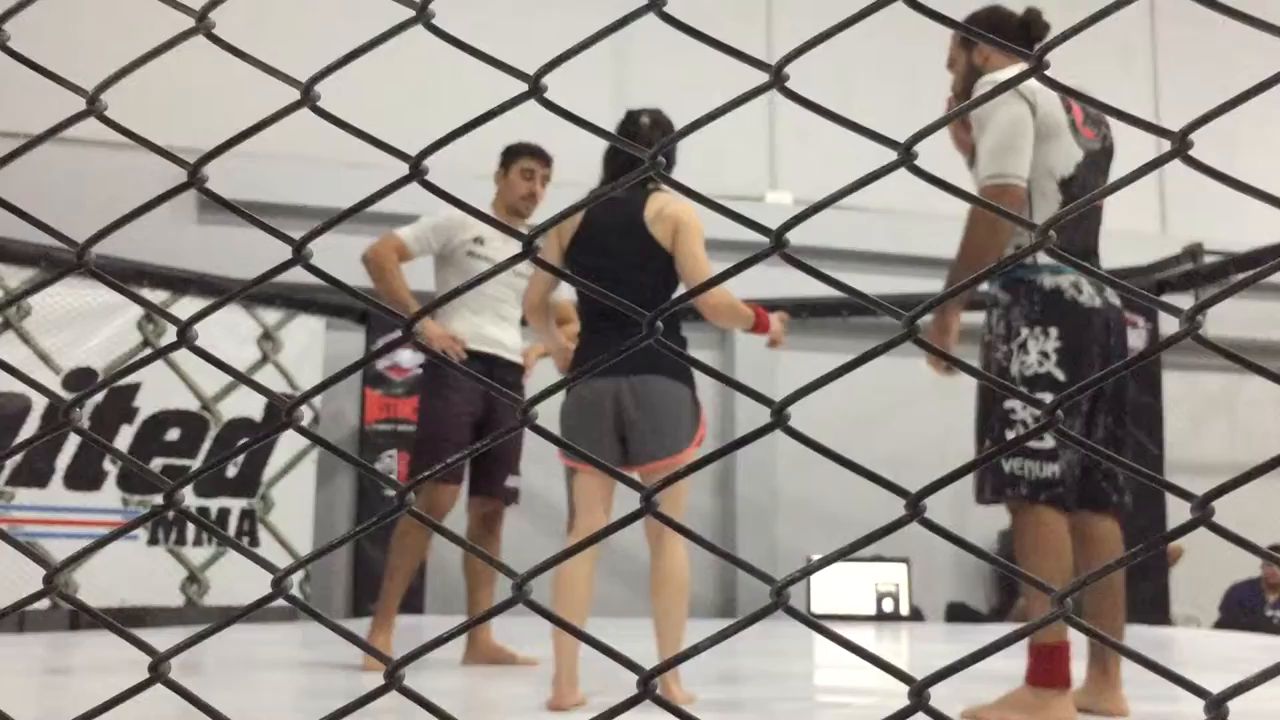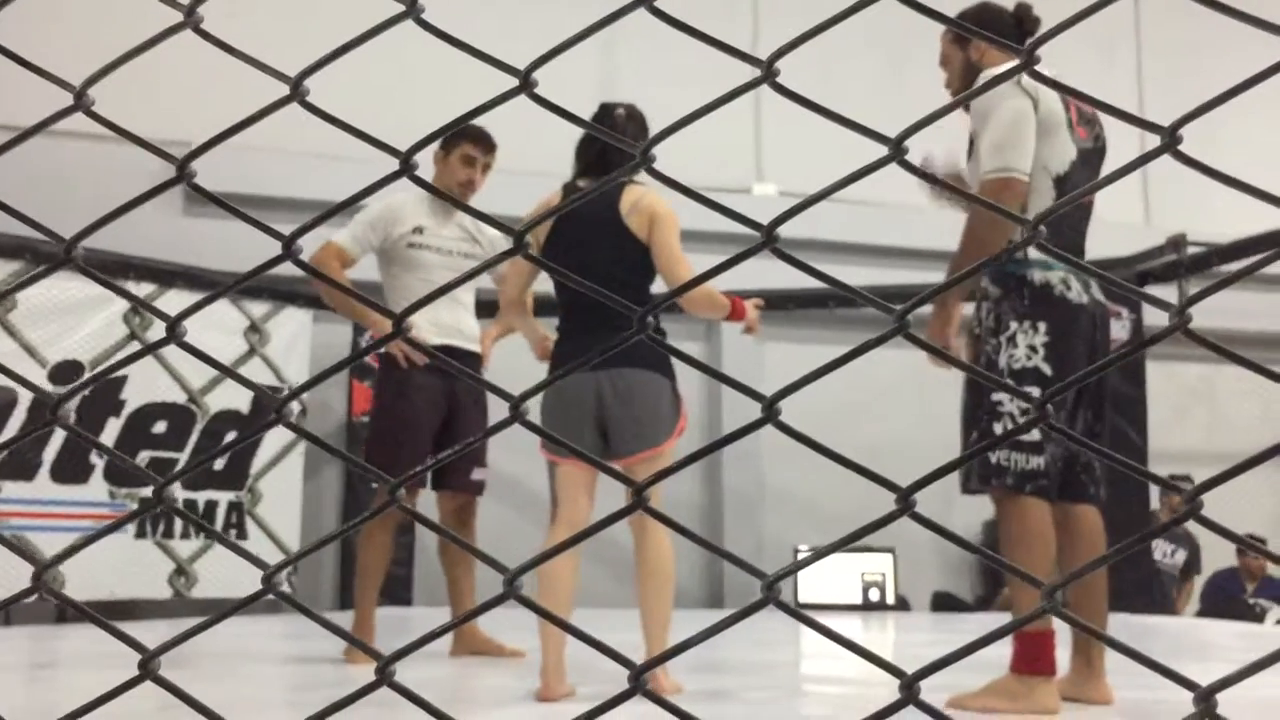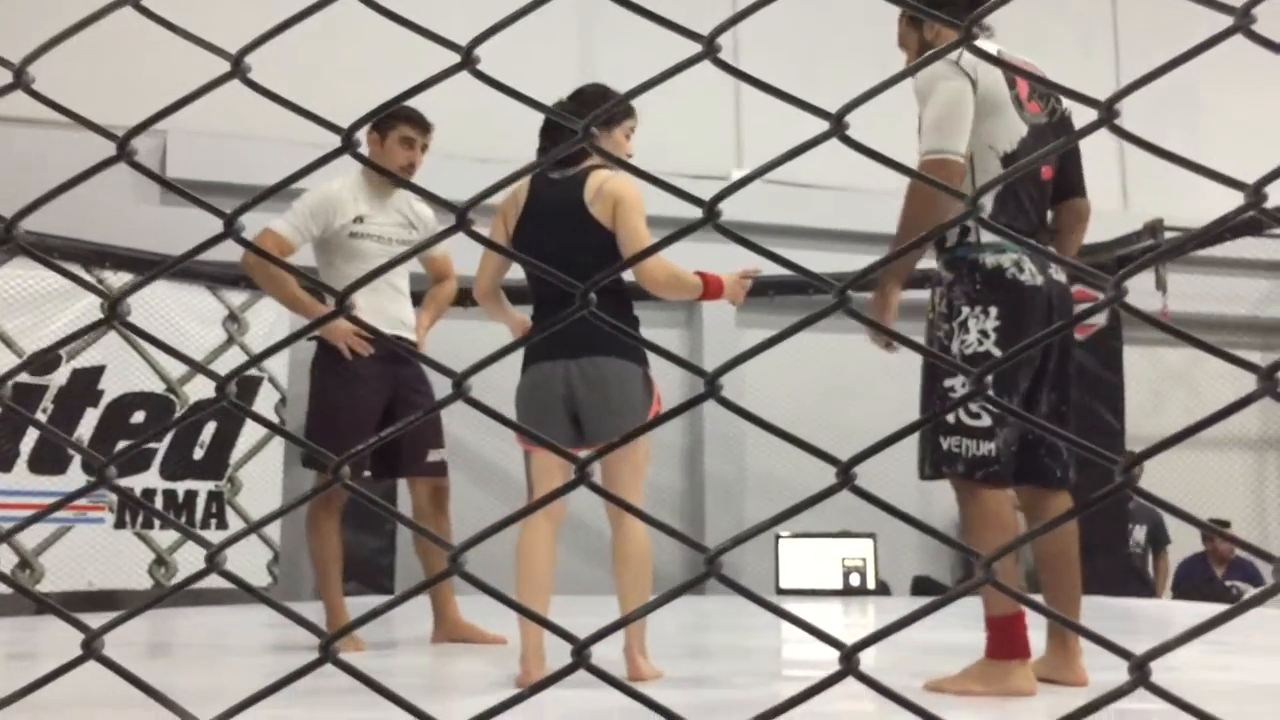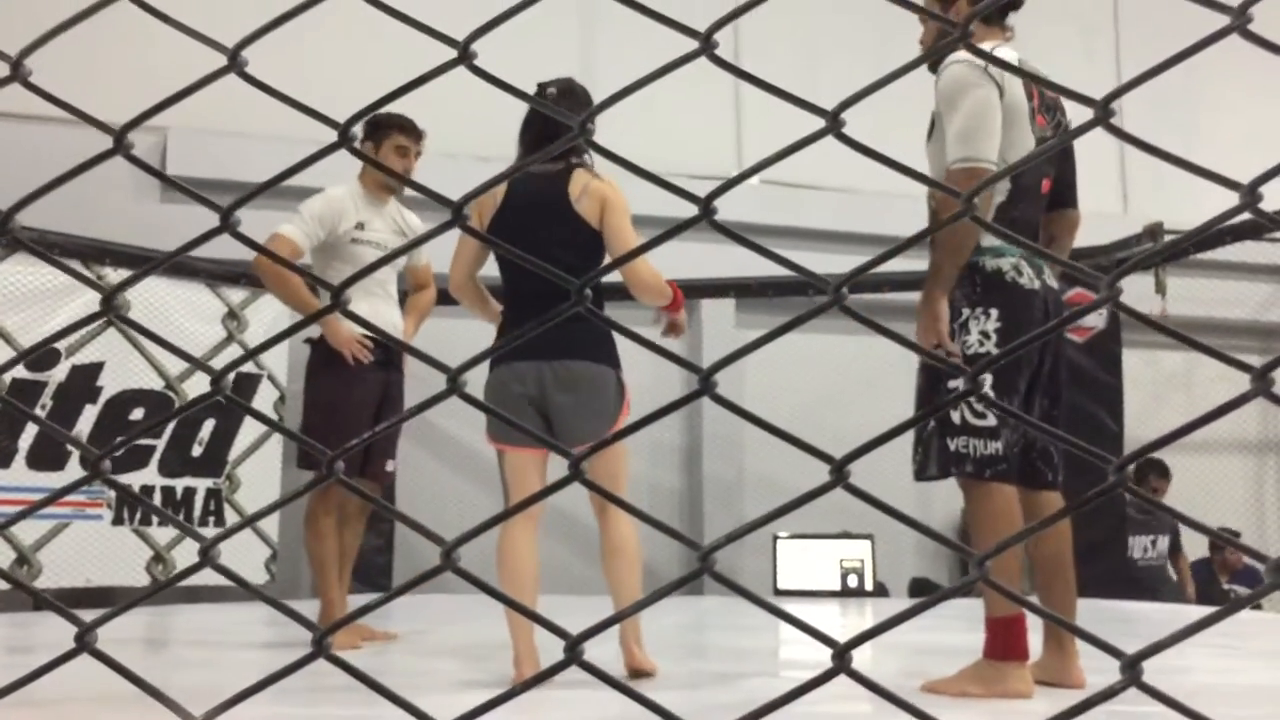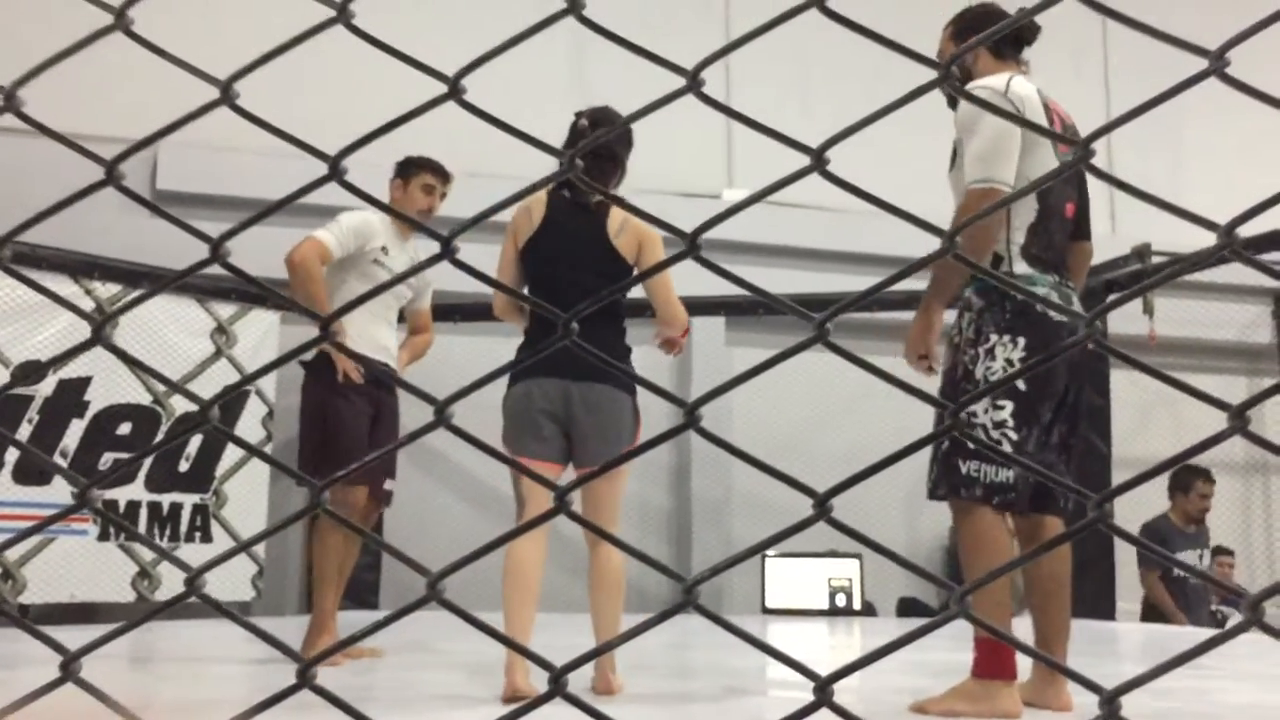
dt=0.7s
person 1, frame 1
left shoulder: (1003, 90)
right shoulder: (1081, 111)
left elbow: (1002, 206)
left wrist: (947, 304)
right wrist: (975, 152)
left hip: (1040, 305)
right hip: (1094, 306)
left knee: (1034, 492)
right knee: (1091, 496)
person 1, frame 2
left shoulder: (1003, 87)
right shoulder: (1076, 109)
left elbow: (1005, 198)
left wrist: (949, 297)
right wrist: (969, 192)
left hip: (1026, 299)
right hip: (1079, 301)
left knee: (1017, 481)
right knee: (1073, 488)
person 1, frame 3
left shoulder: (950, 65)
right shoulder: (1036, 82)
left elbow: (940, 177)
right elbow: (1074, 209)
left wrist: (891, 279)
left hip: (985, 284)
right hip: (1044, 286)
left knee: (974, 465)
right knee: (1043, 472)
left ankle: (1006, 656)
right ankle: (1064, 651)
person 1, frame 4
left shoulder: (967, 67)
right shoulder: (1039, 89)
left elbow: (968, 187)
left wrist: (934, 294)
left hip: (984, 286)
right hip: (1035, 288)
left knee: (983, 468)
right knee: (1035, 474)
left ankle: (1005, 660)
right ankle: (1061, 653)
person 1, frame 5
left shoulder: (989, 94)
right shoulder: (1056, 116)
left elbow: (983, 207)
right elbow: (1080, 246)
left wrist: (930, 310)
left hip: (1006, 312)
right hip: (1057, 318)
left knee: (973, 489)
right knee: (1039, 500)
person 2, frame 1
left shoulder: (574, 214)
right shoulder: (673, 210)
left elbow: (534, 305)
right elbow: (710, 302)
left wrist: (559, 347)
right wrist: (765, 322)
left hip: (591, 382)
right hip: (658, 380)
left knee: (584, 530)
right knee: (667, 533)
left ankle: (565, 681)
right ankle: (670, 679)
person 2, frame 2
left shoulder: (549, 207)
right shoulder: (648, 202)
left elbow: (510, 299)
right elbow: (688, 294)
left wrist: (536, 337)
right wrist: (740, 310)
left hip: (571, 375)
right hip: (640, 372)
left knee: (567, 522)
right knee: (651, 522)
left ankle: (553, 671)
right ankle: (659, 668)
person 2, frame 3
left shoulder: (521, 193)
right shoulder: (616, 186)
left elbow: (484, 288)
right elbow: (653, 276)
left wrist: (515, 322)
right wrist: (720, 286)
left hip: (544, 362)
right hip: (611, 359)
left knee: (543, 511)
right knee: (626, 509)
left ankle: (532, 658)
right ankle: (636, 654)
person 2, frame 4
left shoulder: (496, 191)
right shoulder: (597, 187)
left elbow: (460, 281)
right elbow: (640, 281)
right wrist: (674, 302)
left hip: (515, 363)
right hip: (585, 359)
left knee: (521, 510)
right knee: (613, 505)
left ankle: (525, 657)
right ankle: (633, 643)
person 2, frame 5
left shoulder: (530, 211)
right shoulder: (634, 223)
left elbow: (504, 305)
right elbow: (672, 317)
right wrist: (676, 332)
left hip: (535, 381)
right hip: (603, 384)
left knee: (531, 523)
right knee: (603, 531)
left ankle: (517, 667)
right ankle: (606, 669)
person 3, frame 1
right shoulder: (458, 224)
left elbow: (569, 321)
right elbow: (378, 255)
left wrist: (538, 351)
right wrist: (422, 322)
left hip: (507, 378)
right hip: (456, 366)
left knee: (489, 510)
right knee: (436, 496)
left ankle: (480, 639)
right ankle: (381, 625)
person 3, frame 2
left shoulder: (486, 233)
right shoulder: (395, 212)
right elbow: (321, 265)
left wrist: (492, 335)
right wrist: (378, 324)
left hip: (467, 369)
right hip: (412, 363)
left knee: (460, 503)
right knee: (393, 500)
left ankle: (466, 630)
right ankle: (362, 633)
person 3, frame 3
left shoulder: (419, 213)
right shoulder: (331, 198)
left elbow: (445, 278)
right elbow: (258, 257)
left wrist: (423, 323)
right wrist: (321, 317)
left hip: (405, 358)
right hip: (350, 354)
left knee: (432, 488)
right knee: (332, 490)
left ankle: (447, 618)
right ankle: (337, 621)
person 3, frame 4
left shoulder: (408, 223)
right shoulder: (333, 205)
left elbow: (424, 287)
right elbow: (269, 261)
left wrist: (407, 330)
right wrist: (327, 320)
left hip: (390, 362)
right hip: (344, 358)
left knee: (366, 493)
right knee: (332, 487)
left ankle: (340, 612)
right ankle: (331, 615)
person 3, frame 5
left shoulder: (420, 264)
right shoulder: (361, 225)
left elbow: (422, 330)
right elbow: (301, 259)
left wrist: (401, 358)
right wrist: (334, 333)
left hip: (382, 383)
right hip: (340, 373)
left knee: (368, 506)
right knee: (348, 498)
left ankle: (322, 633)
right ankle: (323, 629)
